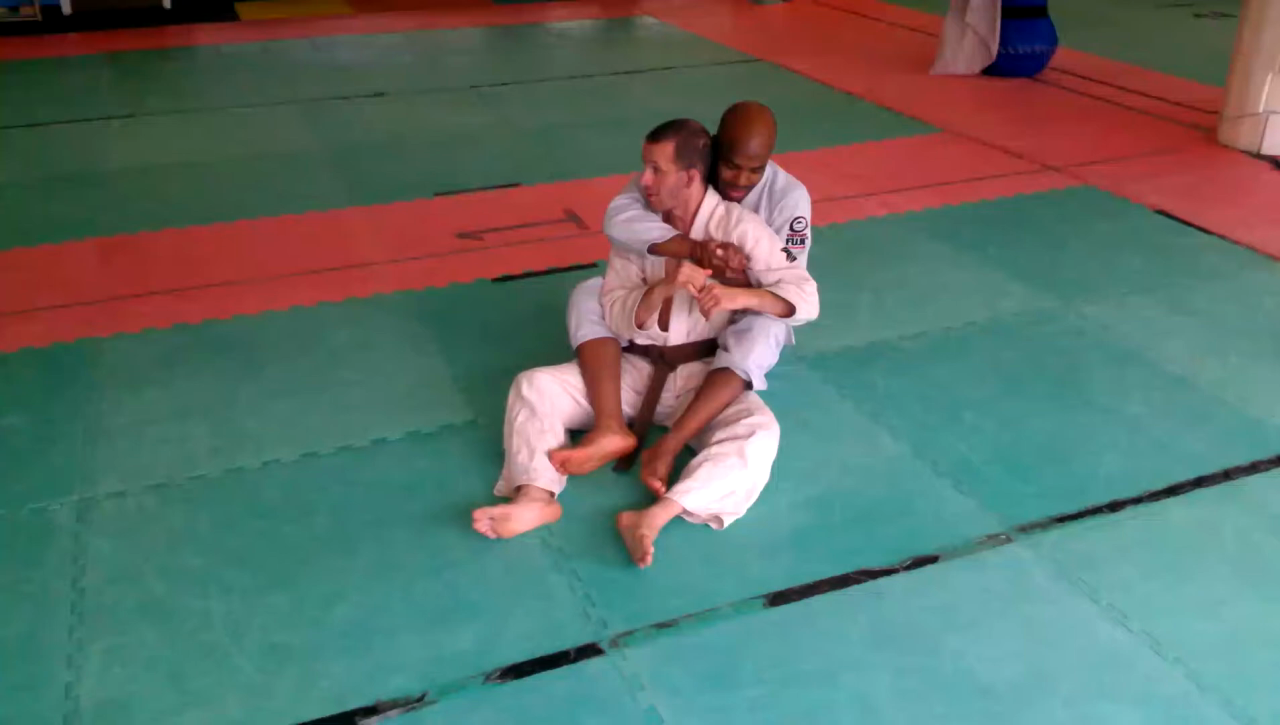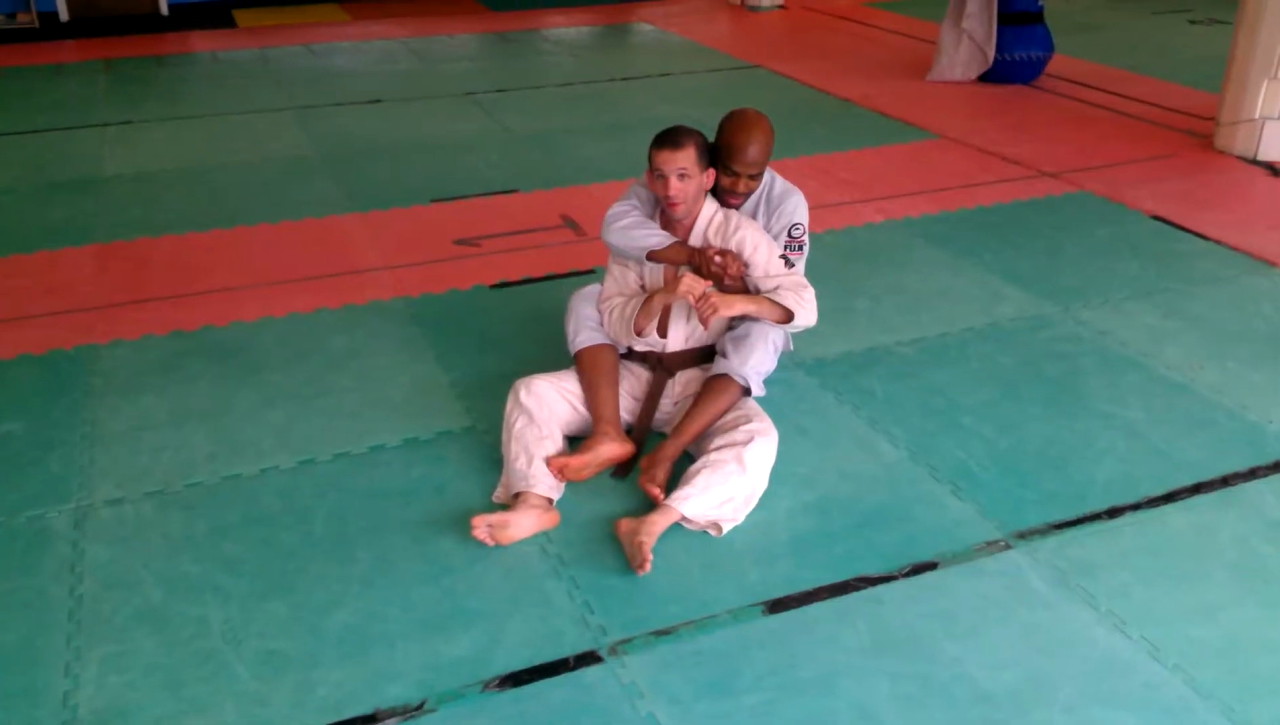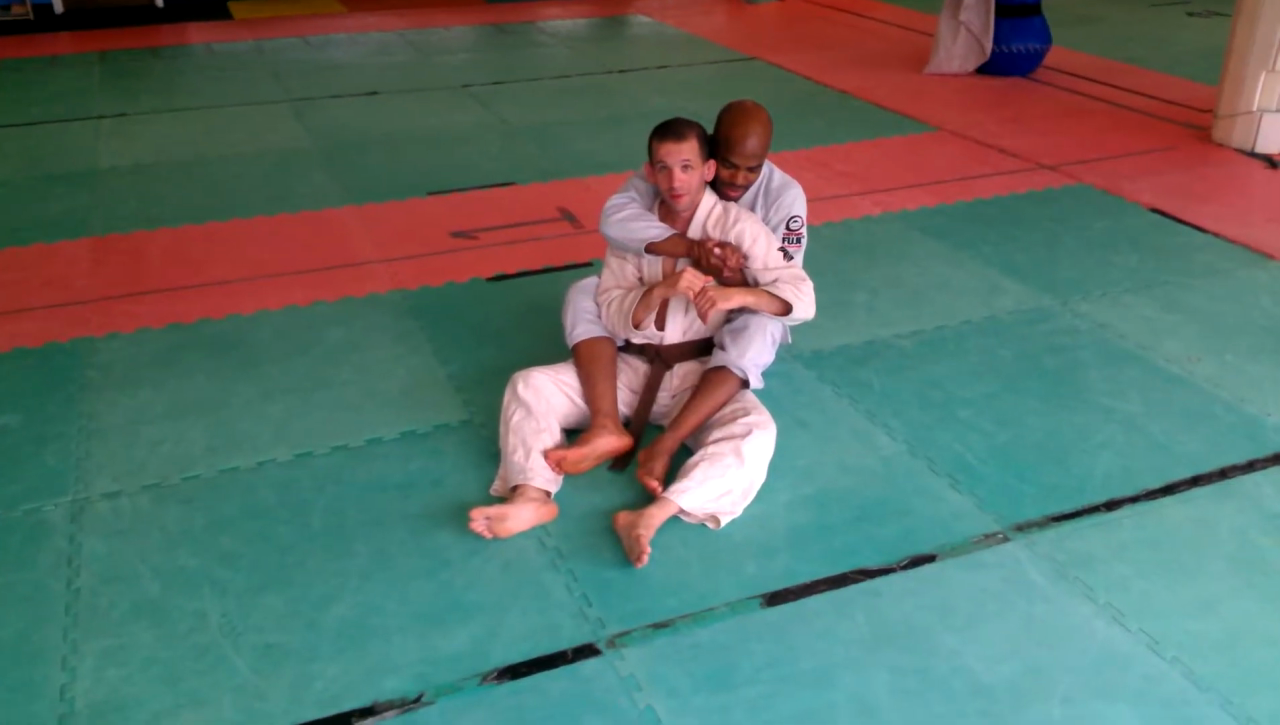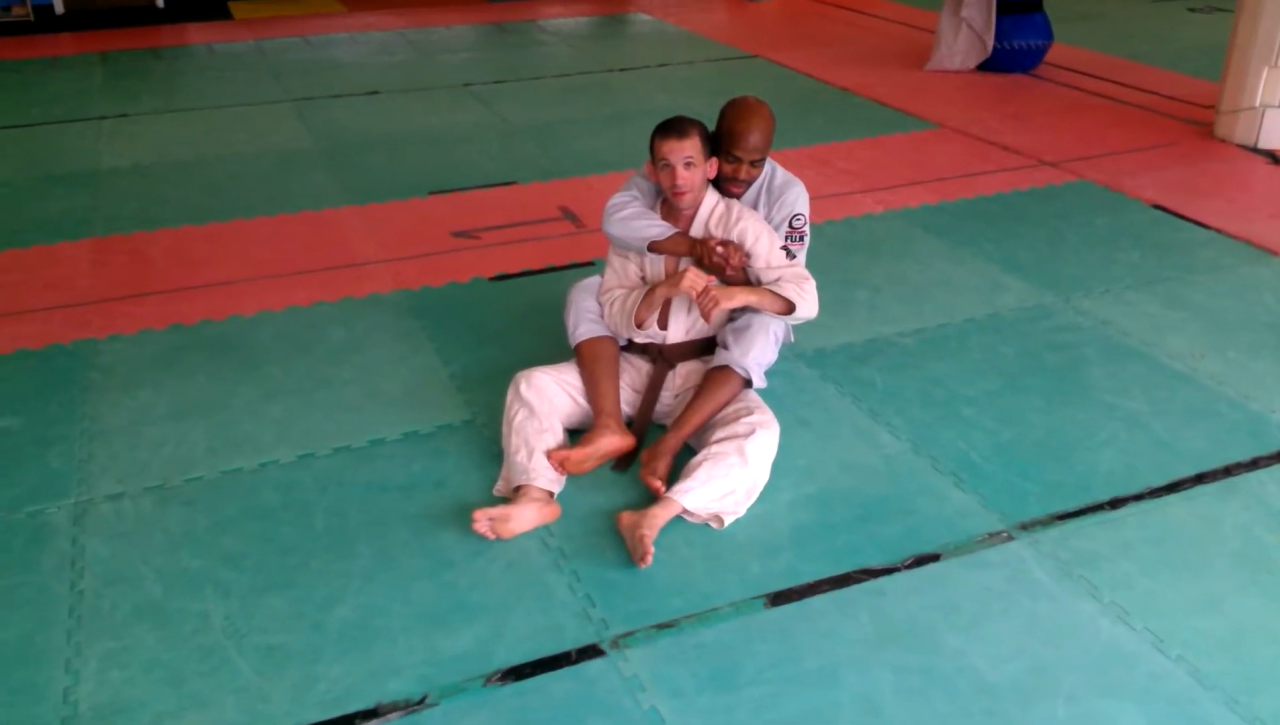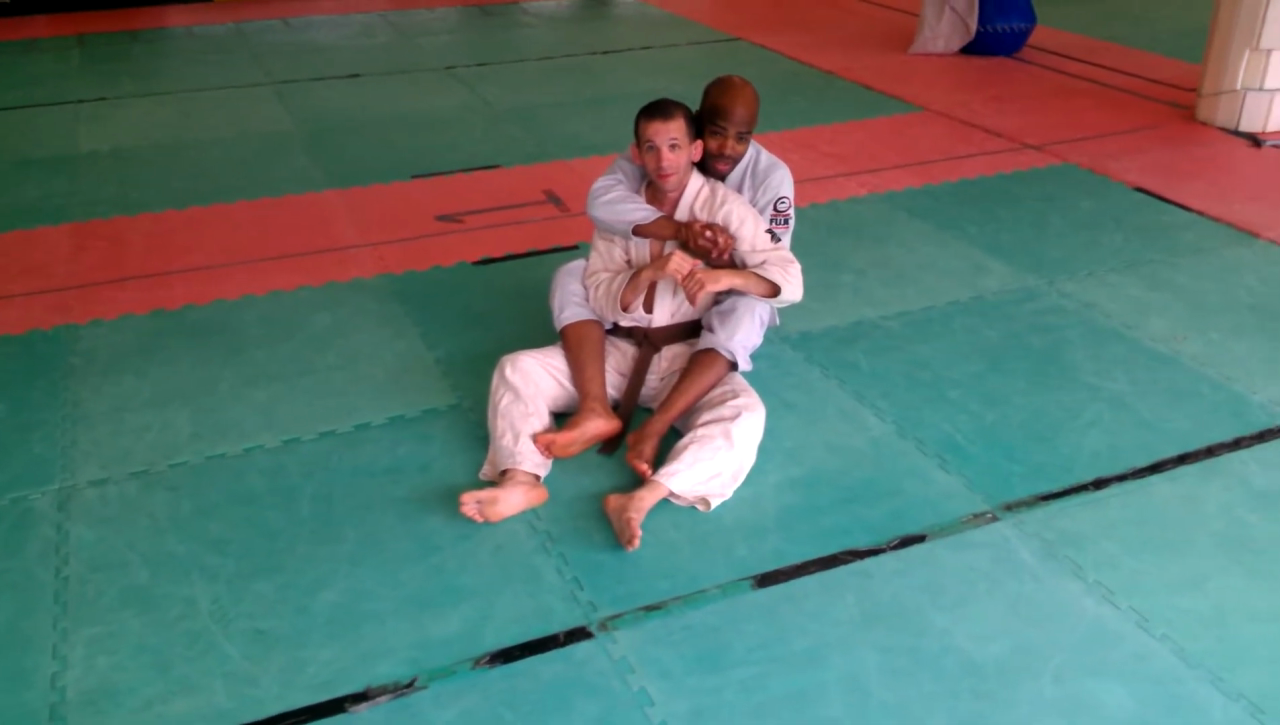
dt=0.7s
person 1, frame 1
left shoulder: (738, 227)
left elbow: (805, 298)
right elbow: (616, 318)
left wrist: (739, 295)
right wrist: (663, 287)
left hip: (705, 376)
right hip: (636, 368)
left knee: (758, 433)
right knee: (534, 386)
left ankle: (652, 517)
right ankle: (536, 497)
person 1, frame 2
left shoulder: (737, 234)
left elbow: (803, 306)
right elbow: (615, 325)
left wrist: (738, 302)
right wrist: (662, 295)
left hip: (703, 382)
right hip: (634, 374)
left knee: (756, 439)
right knee: (531, 393)
left ankle: (651, 524)
right ankle: (534, 504)
person 1, frame 3
left shoulder: (736, 226)
left elbow: (802, 299)
right elbow: (613, 317)
left wrist: (736, 295)
right wrist: (661, 289)
left hip: (701, 375)
right hip: (633, 367)
left knee: (755, 433)
right knee: (529, 385)
left ankle: (649, 517)
right ankle: (531, 497)
person 1, frame 4
left shoulder: (739, 224)
left elbow: (804, 297)
right elbow: (615, 317)
left wrist: (739, 295)
right wrist: (664, 289)
left hip: (704, 373)
right hip: (635, 366)
left knee: (758, 432)
right knee: (532, 385)
left ankle: (653, 517)
right ankle: (534, 498)
person 1, frame 5
left shoulder: (723, 207)
left elbow: (789, 280)
right elbow: (600, 300)
left wrist: (725, 277)
right wrist: (650, 272)
left hip: (689, 357)
right hip: (620, 350)
left knee: (744, 414)
right knee: (518, 369)
left ankle: (640, 500)
right ankle: (521, 481)
person 2, frame 1
left shoulder: (788, 196)
right elbow: (620, 217)
left wrist: (736, 279)
right wrist: (693, 249)
left hip: (731, 320)
left knee: (765, 332)
right knee: (589, 296)
left ankle: (668, 446)
right ankle: (611, 429)
person 2, frame 2
left shoulder: (786, 202)
right elbow: (618, 224)
left wrist: (736, 286)
right wrist: (691, 255)
left hip: (730, 326)
left knee: (763, 338)
right knee: (587, 303)
left ankle: (667, 452)
right ankle: (608, 433)
person 2, frame 3
left shoulder: (784, 195)
right elbow: (616, 216)
left wrist: (734, 278)
right wrist: (691, 247)
left hip: (729, 318)
left knee: (761, 331)
right knee: (584, 294)
left ankle: (664, 445)
right ankle: (606, 427)
person 2, frame 4
left shoulder: (787, 193)
right elbow: (618, 215)
left wrist: (736, 276)
right wrist: (694, 246)
left hip: (731, 316)
left knee: (763, 331)
right knee: (587, 294)
left ankle: (667, 446)
right ankle: (609, 427)
person 2, frame 5
left shoulder: (771, 176)
right elbow: (603, 199)
left wrist: (721, 258)
right wrist: (680, 230)
left hip: (718, 300)
left knee: (749, 314)
right knee: (572, 277)
left ankle: (653, 429)
right ankle: (596, 410)
